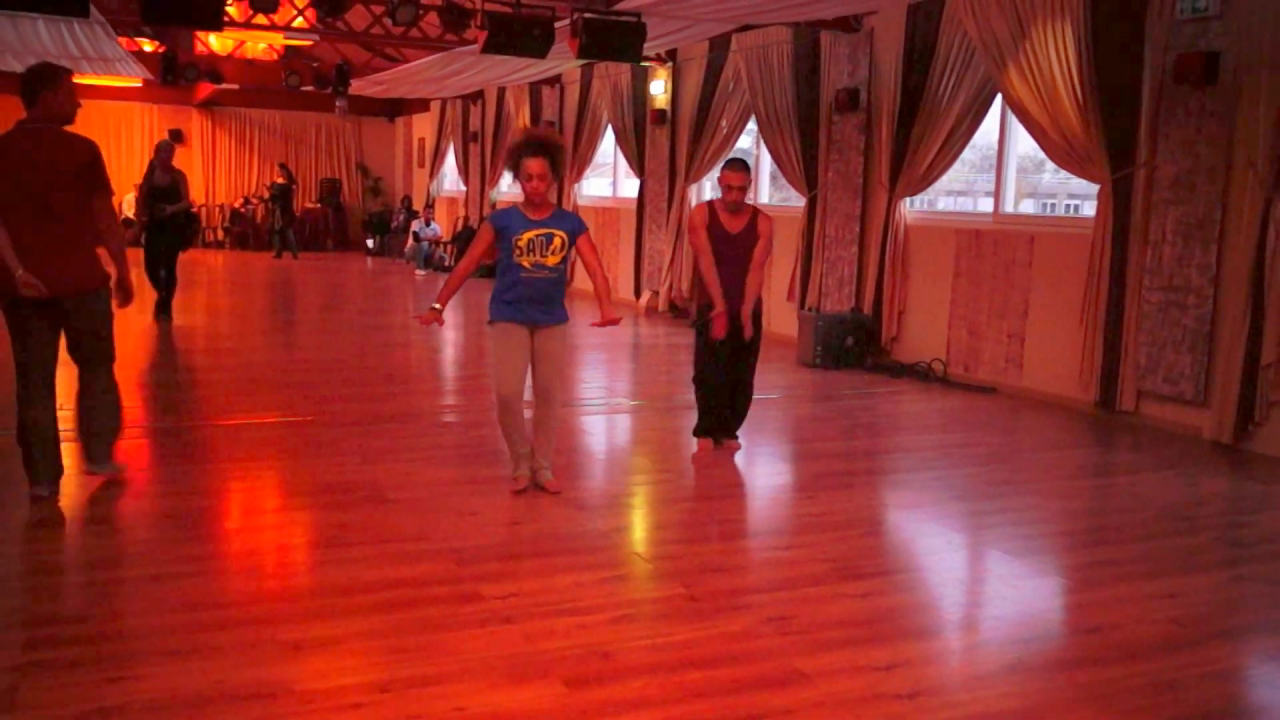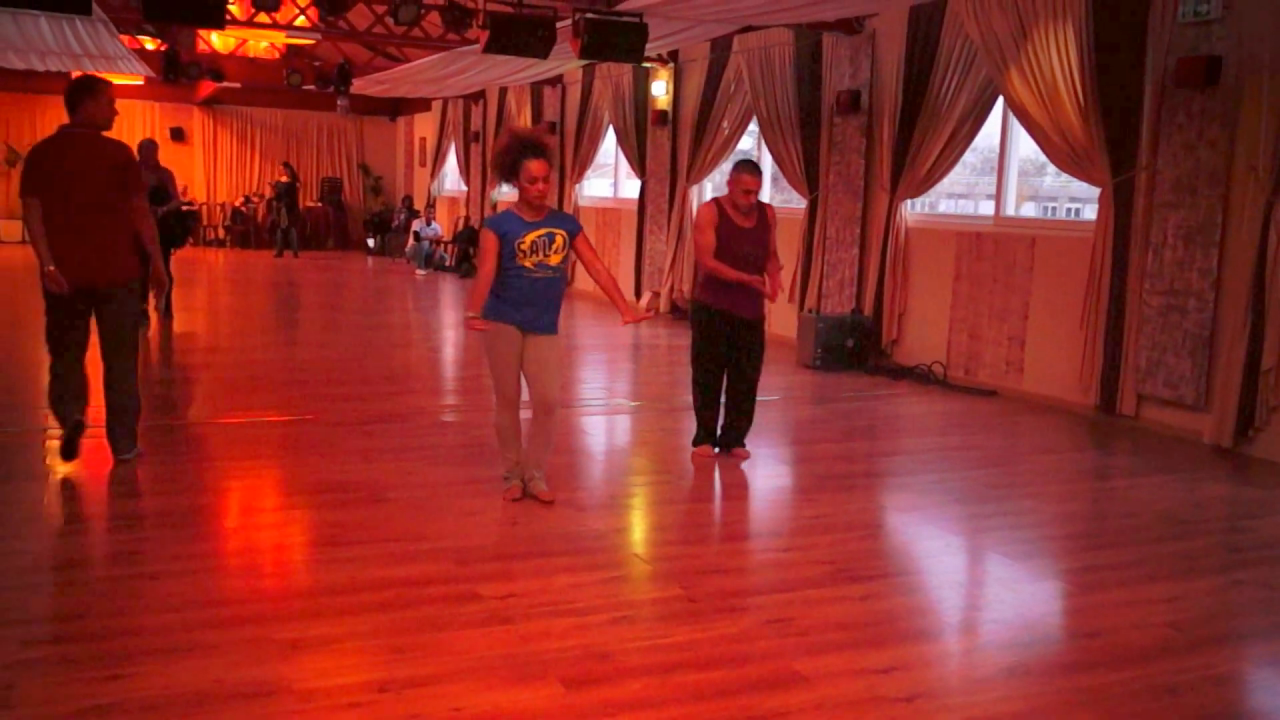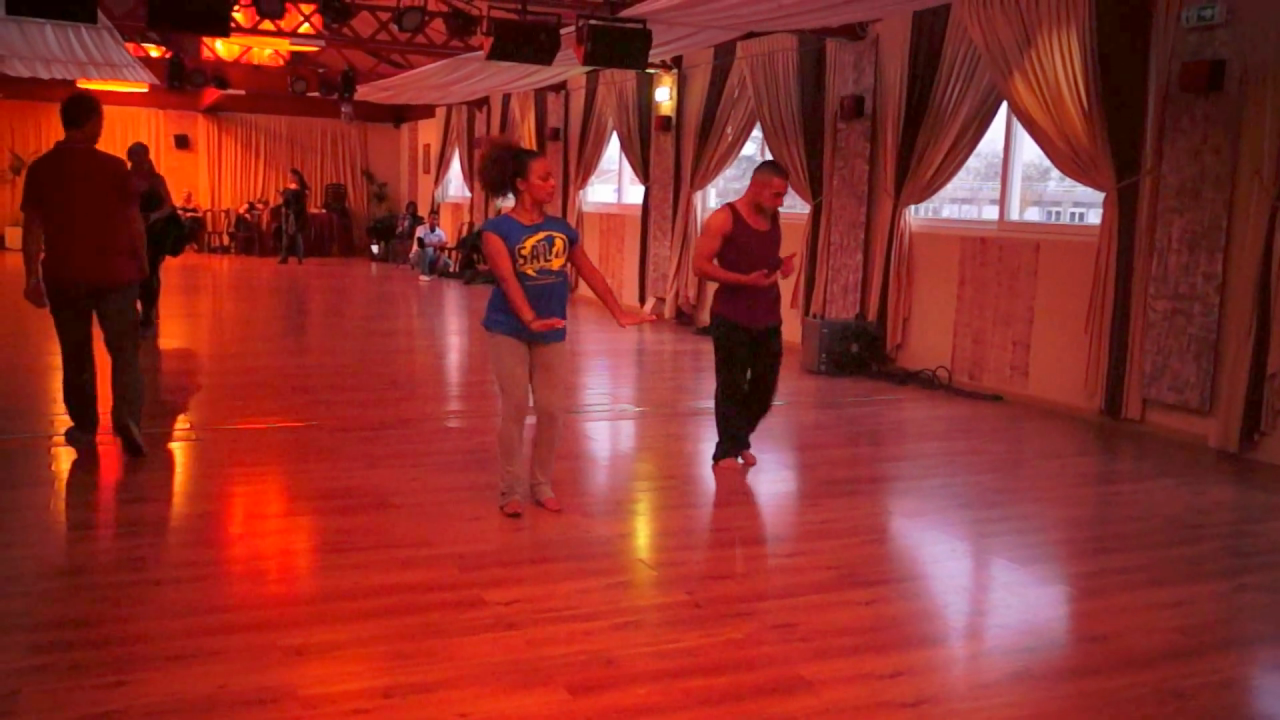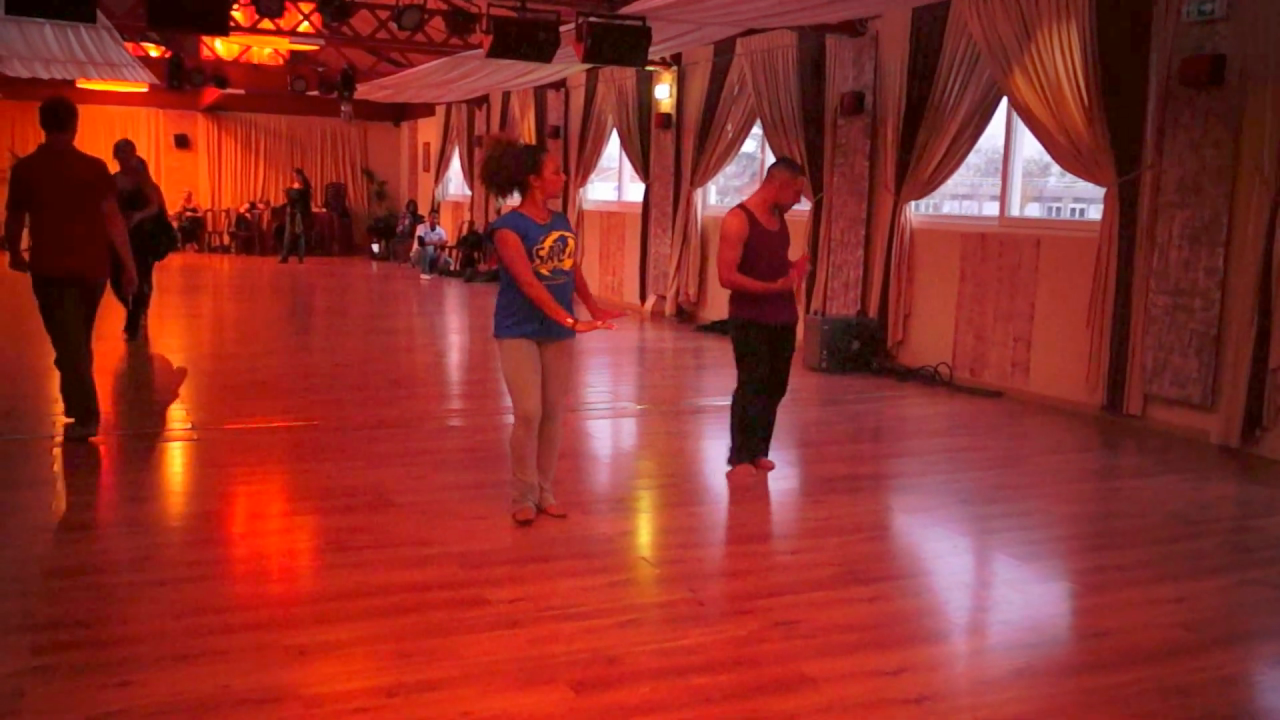
dt=0.4s
person 1, frame 1
right shoulder: (81, 150)
right elbow: (105, 217)
right wrist: (123, 272)
right hip: (81, 279)
right knee: (96, 368)
left ankle: (42, 476)
right ankle: (98, 452)
person 1, frame 2
left shoulder: (41, 154)
right shoulder: (118, 153)
left elbow: (32, 213)
right elbow: (141, 213)
left wrist: (48, 265)
right wrist: (156, 264)
left hip: (65, 272)
right hip: (118, 271)
left knee: (66, 356)
right knee: (121, 360)
left ankle: (71, 421)
right ankle: (124, 441)
person 1, frame 3
left shoulder: (42, 169)
right shoulder: (114, 167)
left elbow: (33, 228)
right elbow: (134, 223)
left wrist: (31, 279)
right wrist: (141, 266)
left hip: (65, 274)
right hip: (114, 273)
left knee: (76, 353)
right knee: (124, 351)
left ankle: (85, 426)
right ankle: (127, 419)
person 1, frame 4
left shoulder: (25, 169)
right shoulder: (94, 166)
left elbow: (15, 219)
right elbow: (112, 218)
left wrist: (14, 253)
right wrist: (129, 265)
left hip: (50, 268)
right hip: (92, 266)
left knee: (67, 343)
right knee: (79, 338)
left ankle: (85, 416)
right ankle: (82, 411)
person 2, frame 1
left shoulder: (570, 224)
right shoulder: (501, 221)
left elbow: (594, 269)
right elbow: (466, 265)
left wrist: (606, 309)
right wrist: (438, 306)
left hip: (551, 319)
right hip: (509, 317)
left knee: (547, 396)
right knee: (508, 395)
left ankle: (541, 467)
right ankle: (519, 461)
person 2, frame 2
left shoulder: (566, 224)
right shoulder: (497, 225)
left elbow: (596, 268)
right elbow: (486, 272)
left wrist: (625, 309)
right wrist: (473, 314)
left hip: (542, 324)
right hip: (502, 321)
left knee: (547, 401)
right knee: (508, 402)
left ankle: (534, 476)
right ankle: (512, 475)
person 2, frame 3
left shoulder: (561, 227)
right shoulder: (496, 230)
left elbow: (589, 272)
right elbow: (509, 280)
left wrist: (619, 313)
right wrist: (531, 320)
left hip: (549, 333)
right hip: (508, 331)
left knee: (552, 411)
right knee: (515, 411)
left ankle: (541, 484)
right ankle: (511, 490)
person 2, frame 4
left shoulder: (561, 222)
right shoulder: (509, 228)
right elbow: (529, 284)
left wrist: (593, 308)
right wrist: (572, 322)
left hip: (556, 332)
right hip: (519, 331)
left knee: (553, 413)
right knee: (528, 414)
left ankle: (544, 489)
right ankle: (523, 497)
person 3, frame 1
left shoulder: (762, 222)
right shoulder: (701, 215)
left elbow: (757, 268)
right elbow: (706, 263)
left wrist: (747, 311)
right wrist: (719, 306)
left hip: (747, 311)
right hip: (713, 309)
left knee: (742, 379)
right knee: (708, 373)
left ankle: (727, 431)
right ankle: (706, 429)
person 3, frame 2
left shoulder: (767, 214)
right shoulder: (710, 212)
left elbow: (770, 254)
right elbow: (705, 262)
left wrist: (772, 272)
right wrist: (747, 279)
left hip: (751, 311)
right hip: (712, 307)
left knee: (746, 378)
right knee: (708, 374)
left ankle: (732, 439)
right ankle: (705, 437)
person 3, frame 3
left shoulder: (774, 218)
right shoulder: (724, 218)
right elbow: (701, 266)
left wrist: (782, 264)
right wrist: (745, 280)
left hip: (768, 318)
right hip: (732, 318)
left knee: (765, 385)
right knee: (731, 385)
left ankle: (740, 439)
right ankle: (726, 451)
person 3, frame 4
left shoulder: (779, 216)
right shoulder: (737, 221)
right elbow: (727, 276)
left wrist: (792, 267)
right wrist: (774, 287)
left hip: (782, 317)
right hip: (750, 318)
left knee: (773, 388)
right knee: (752, 387)
left ankle: (758, 450)
right ankle: (741, 457)
person 4, frame 1
left shoulder: (178, 176)
right shoulder: (149, 175)
left elbow: (187, 202)
right elbow: (142, 202)
left wrist: (172, 208)
right wrist: (140, 221)
left hip: (173, 226)
right hip: (154, 226)
left knee: (170, 266)
right knee: (151, 265)
left ankle: (166, 306)
right ankle: (161, 294)
person 4, frame 2
left shoulder: (165, 174)
left elbow: (176, 201)
left wrist: (162, 209)
left hip: (164, 227)
left knee: (163, 267)
left ankle: (166, 304)
right ankle: (144, 310)
person 4, frame 3
left shoulder: (156, 179)
left elbow: (168, 207)
left wrist: (153, 216)
left hip: (155, 234)
left knee: (149, 275)
left ankle: (147, 319)
right ankle: (148, 316)
person 4, frame 4
left shoulder: (143, 178)
right shoulder: (114, 180)
left elbow: (155, 207)
left wrist: (137, 216)
left hip: (143, 235)
left knee: (140, 279)
right knee: (117, 280)
left ankle: (135, 321)
right ankle: (135, 315)
